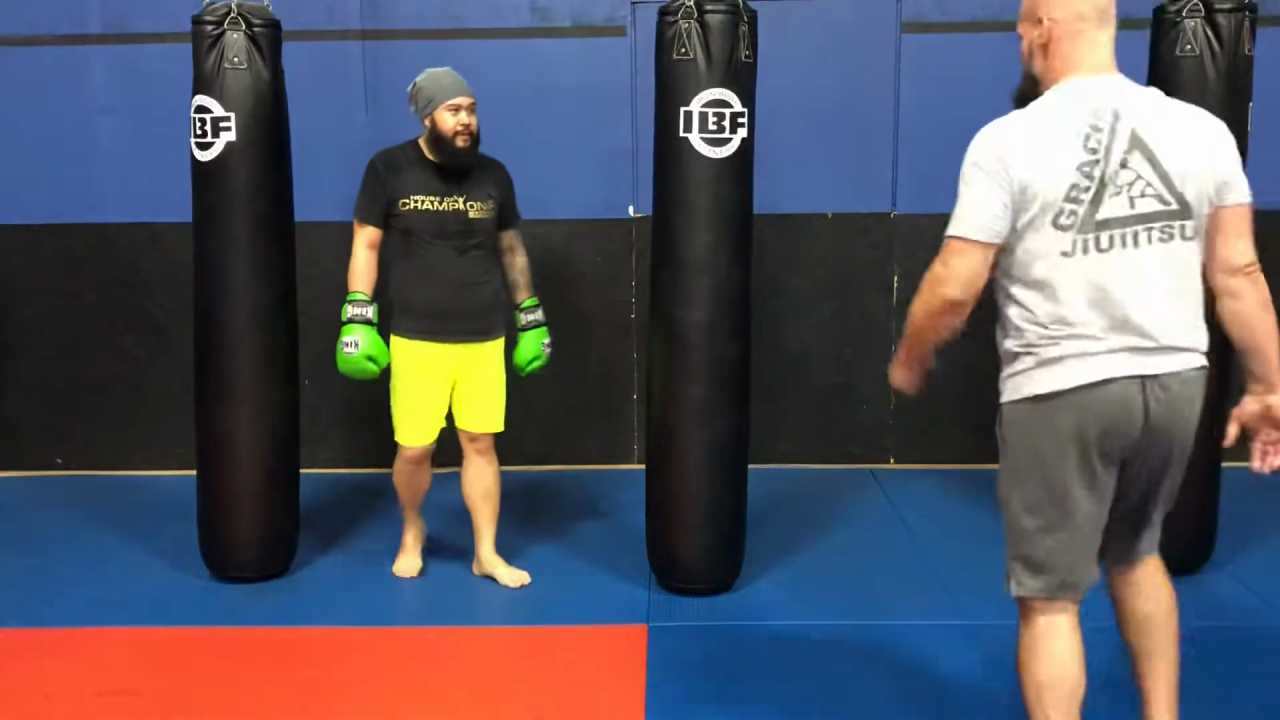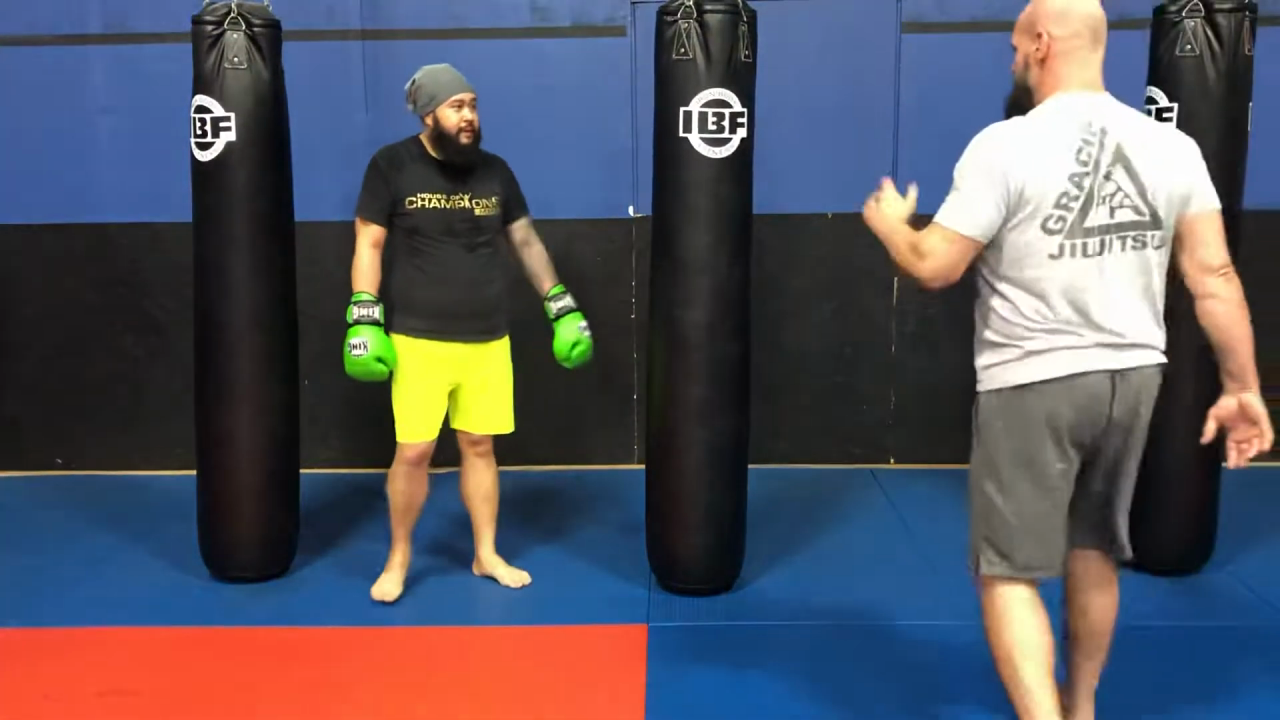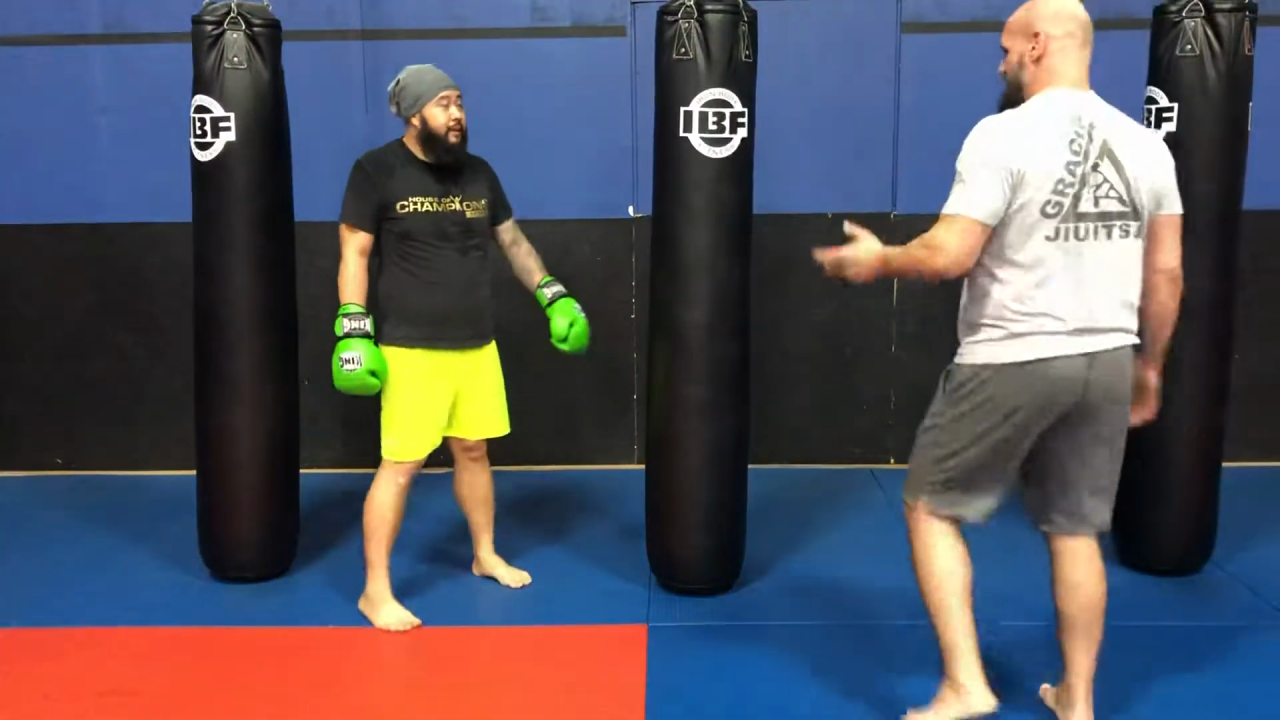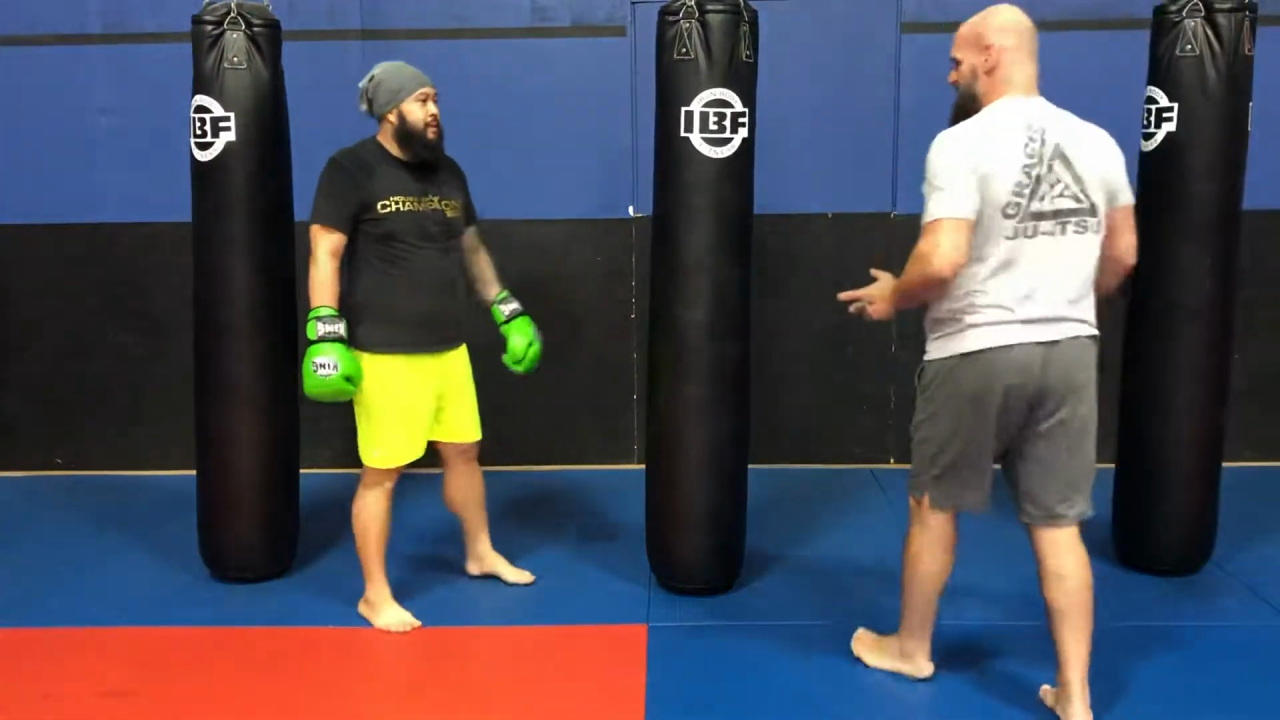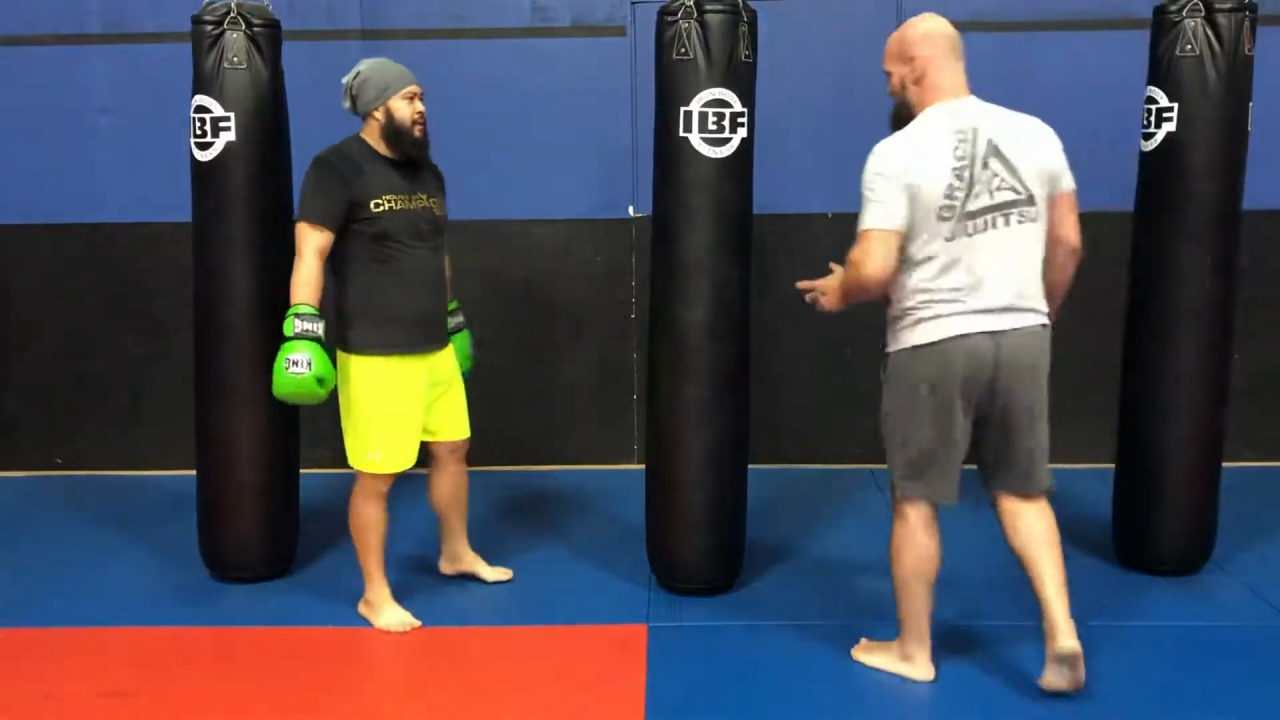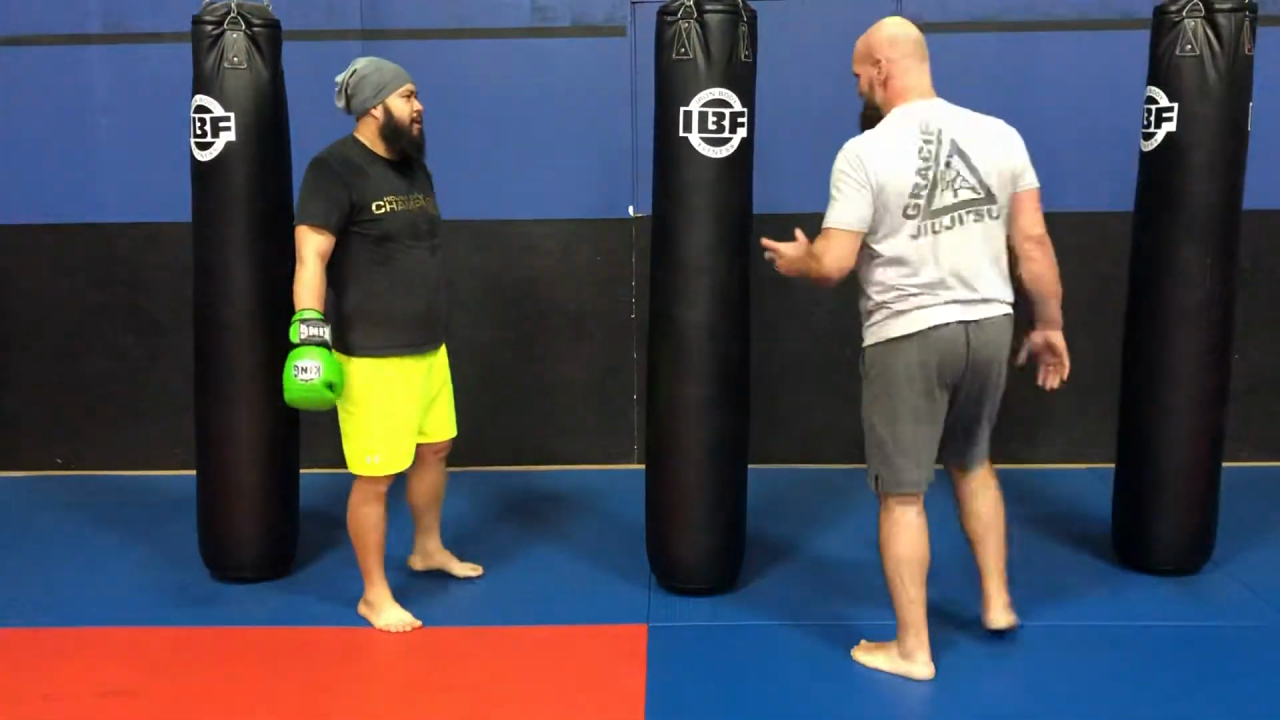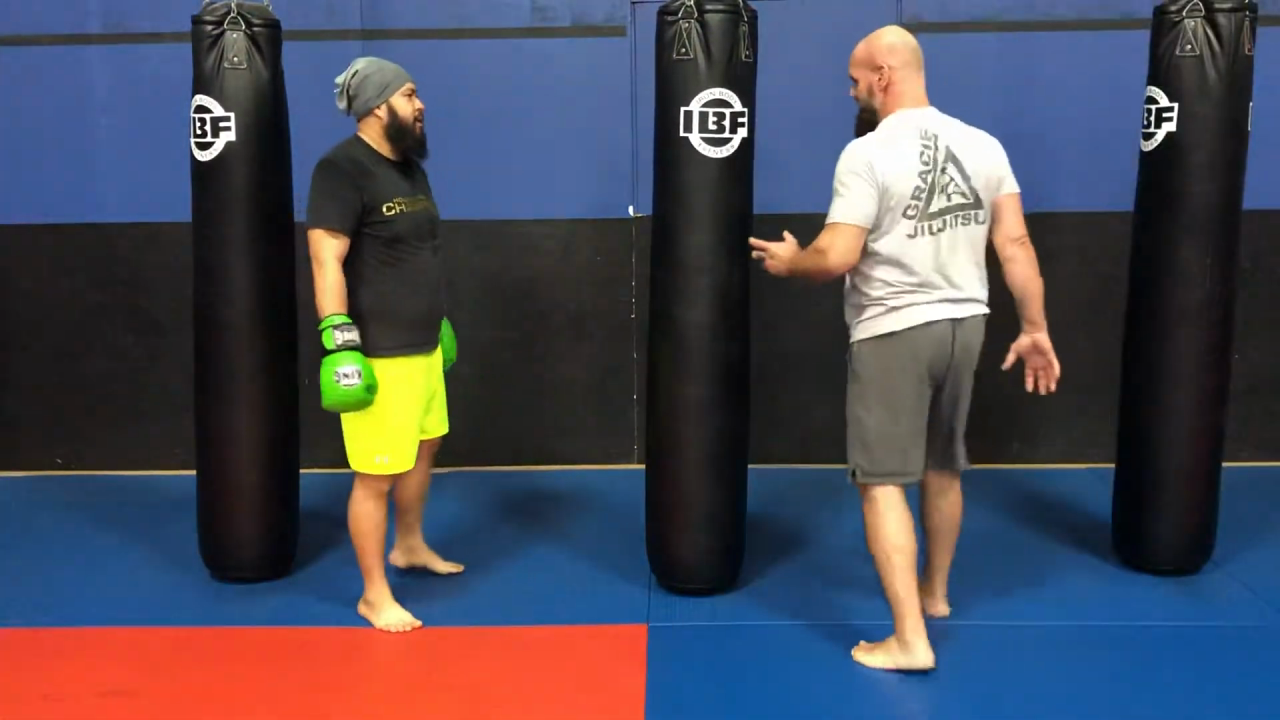
dt=0.2s
person 1, frame 1
left shoulder: (1009, 140)
right shoulder: (1201, 129)
left elbow: (953, 288)
left wrist: (908, 360)
left hip: (1059, 394)
right hip: (1174, 385)
left knee: (1047, 599)
right knee: (1135, 556)
person 1, frame 2
left shoulder: (1005, 144)
right shoulder: (1172, 146)
left elbow: (933, 266)
right elbow: (1213, 275)
left wrist: (890, 227)
left hip: (1031, 387)
right hip: (1131, 379)
left knee: (1008, 576)
right knee: (1093, 555)
person 1, frame 3
left shoulder: (1002, 135)
right shoulder: (1147, 145)
left elbow: (949, 254)
right elbow: (1166, 272)
left wrist: (876, 260)
right wrist: (1149, 364)
left hip: (1010, 364)
right hip: (1105, 364)
left knee: (930, 507)
right knee: (1075, 535)
person 1, frame 4
left shoulder: (964, 143)
right shoulder: (1098, 143)
left elbow: (941, 262)
right elbow: (1122, 256)
left wrist: (891, 296)
left hip: (975, 355)
right hip: (1069, 353)
left knee: (933, 505)
right knee: (1058, 524)
left ankle: (911, 648)
person 1, frame 5
left shoulder: (897, 153)
right shoulder: (1036, 135)
left elbow: (873, 269)
right elbow: (1067, 243)
left wrist: (838, 293)
left hip: (931, 347)
right hip: (1022, 338)
left knee: (915, 501)
right knee: (1022, 491)
left ankle: (912, 650)
right ankle: (1062, 635)
person 1, frame 6
left shoulder: (864, 152)
right shoulder: (998, 135)
left elbow: (833, 263)
right elbow: (1033, 241)
left wrist: (796, 260)
right wrist: (1050, 326)
left hip: (906, 339)
right hip: (989, 327)
left knee: (901, 493)
right knee: (971, 464)
left ankle: (911, 648)
right ankle: (997, 601)
person 1, frame 7
left shoulder: (867, 153)
right shoulder: (982, 146)
left elbow: (836, 257)
right elbow: (1015, 244)
left wrist: (788, 260)
right wrist: (1035, 329)
left hip: (892, 335)
right hip: (964, 326)
left knee: (882, 483)
right knee: (942, 468)
left ankle: (909, 639)
right ankle: (934, 592)
person 2, frame 1
left shoulder: (493, 175)
right shoulder: (388, 169)
left elbow: (512, 251)
right elbow: (366, 247)
left wrist: (532, 318)
right wrist: (358, 319)
left hip: (485, 340)
right hip: (416, 340)
left knee: (480, 444)
right knee: (415, 450)
left ankle: (487, 553)
right ankle: (411, 532)
person 2, frame 2
left shoulder: (495, 171)
right shoulder: (392, 166)
left elbow: (526, 241)
right elbow: (369, 246)
left wrist: (563, 307)
right wrist: (365, 321)
left hip: (488, 340)
right hip: (418, 340)
left knee: (479, 447)
right knee: (414, 451)
left ankle: (486, 554)
right ankle: (398, 555)
person 2, frame 3
left shoulder: (478, 173)
right shoulder: (377, 170)
left elbow: (513, 240)
right elbow: (354, 254)
left wrist: (555, 296)
right wrist: (354, 333)
left hip: (476, 345)
right hip: (409, 350)
left knee: (473, 451)
right knee: (400, 465)
left ankle: (485, 555)
right ankle: (376, 590)
person 2, frame 4
left shoulder: (448, 172)
right shoulder: (351, 169)
left elbow: (471, 248)
right elbow: (325, 256)
left wrist: (509, 312)
right wrist: (325, 336)
left hip: (449, 348)
right hip: (385, 354)
left knee: (463, 452)
right knee: (382, 473)
left ankle: (482, 553)
right ankle: (375, 594)
person 2, frame 5
left shoulder: (426, 171)
right shoulder: (337, 167)
right elbow: (310, 255)
left wrist: (455, 323)
right wrist: (303, 333)
left hip: (436, 349)
right hip: (375, 356)
left knee: (453, 449)
right knee: (377, 477)
left ankle: (457, 552)
right ankle: (375, 595)
person 2, frame 6
left shoulder: (416, 169)
right shoulder: (335, 169)
right elbow: (311, 260)
right wrist: (309, 339)
left hip: (429, 349)
right hip: (372, 357)
left knee: (436, 450)
right knee: (376, 477)
left ankle: (429, 548)
right ankle: (375, 594)
person 2, frame 7
left shoulder: (411, 168)
right shoulder: (342, 169)
right elbow: (326, 263)
left wrist: (439, 322)
right wrist: (341, 346)
left hip: (423, 347)
right hip: (379, 356)
left knee: (425, 448)
right knee: (378, 475)
left ankle: (410, 544)
right ankle: (374, 594)
